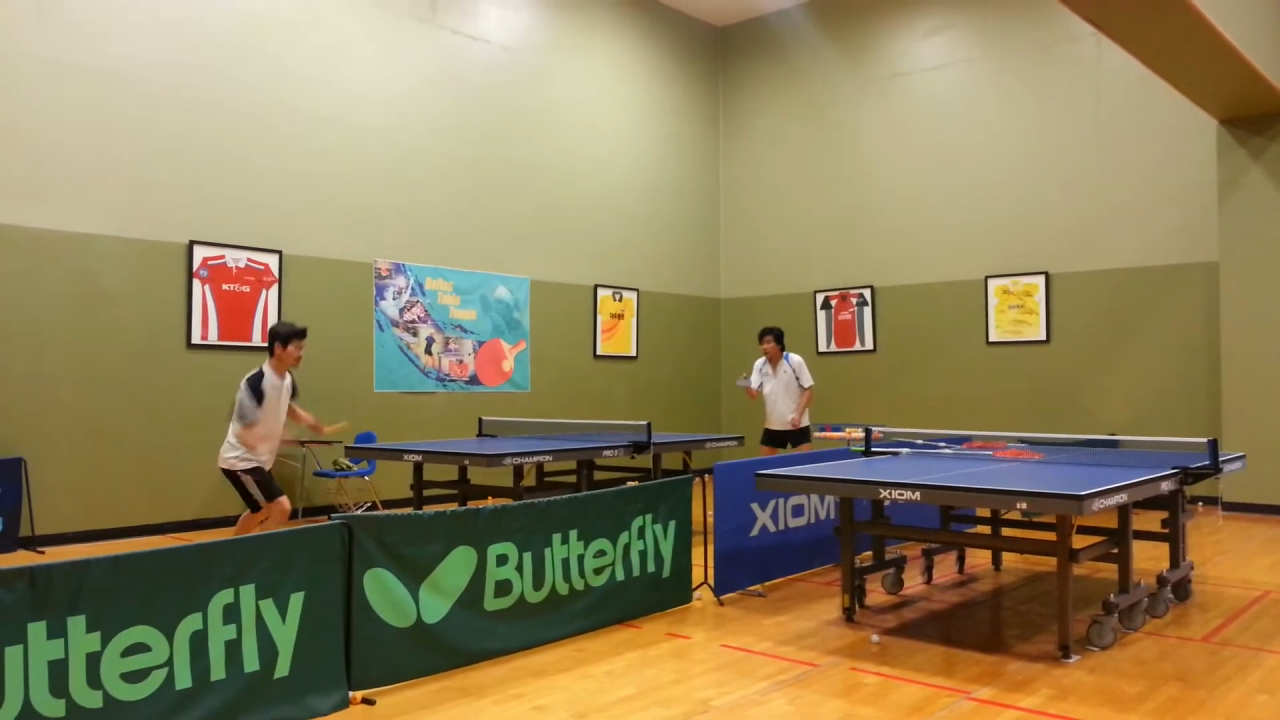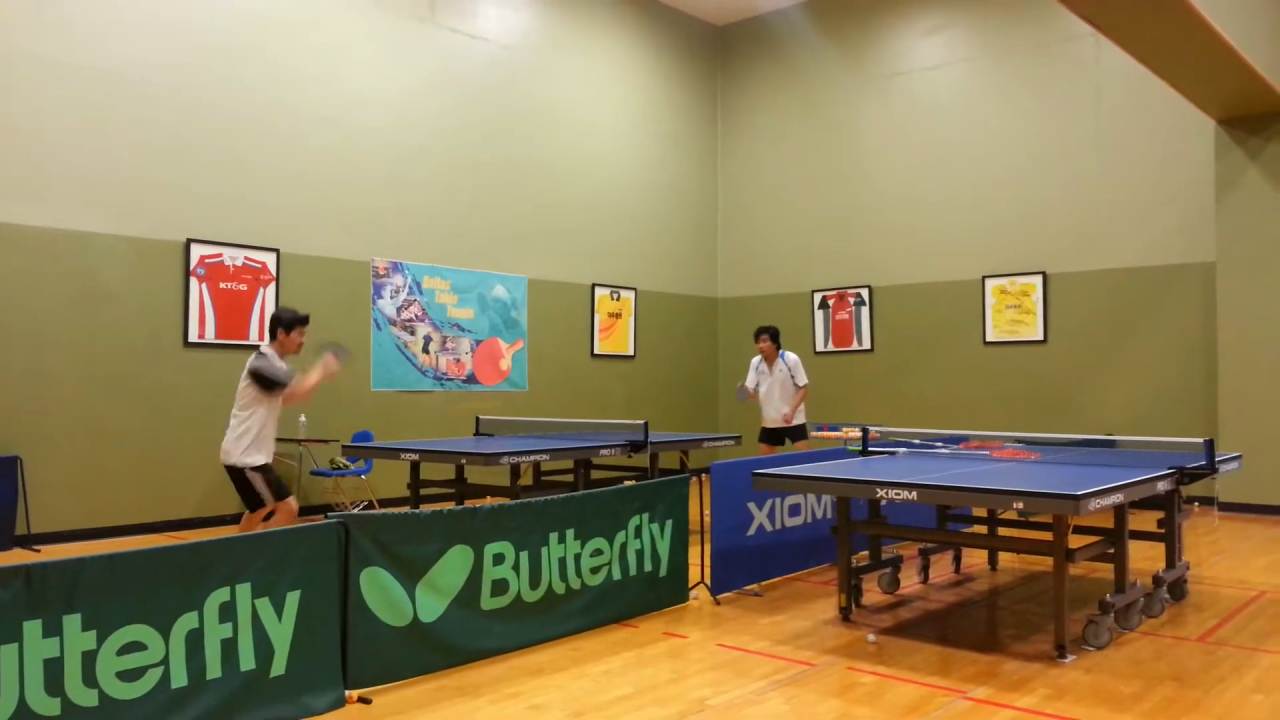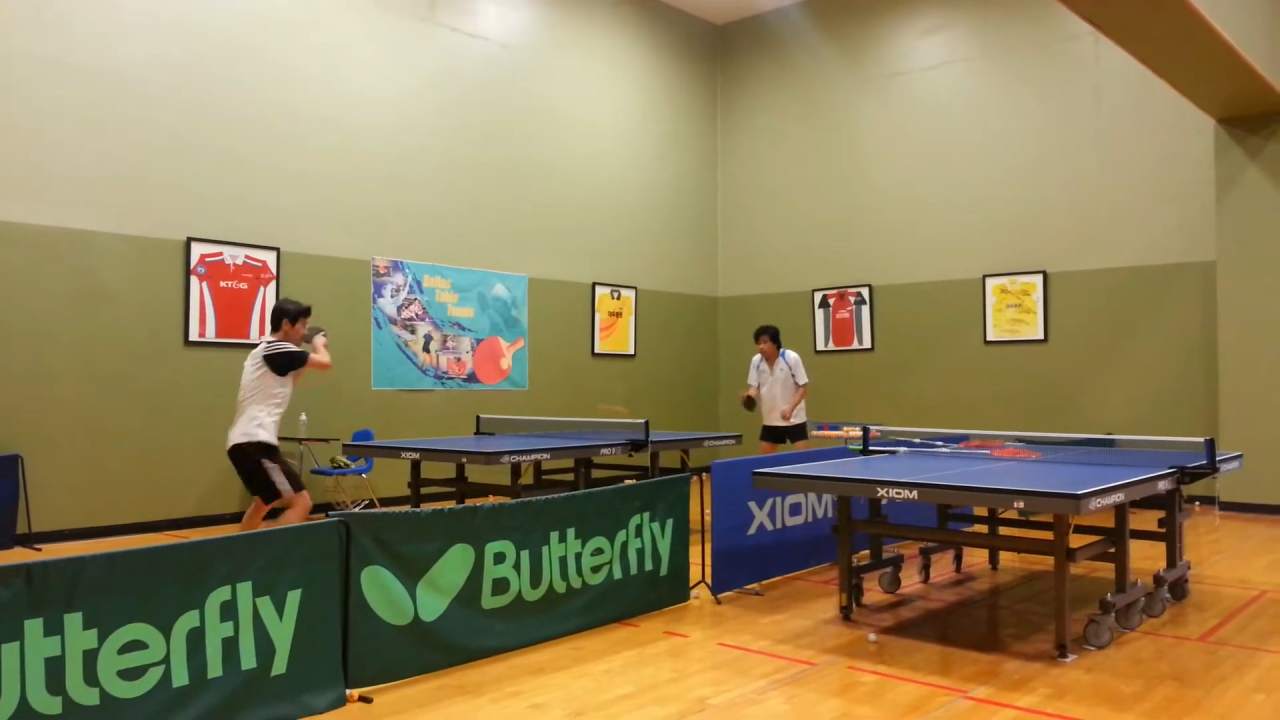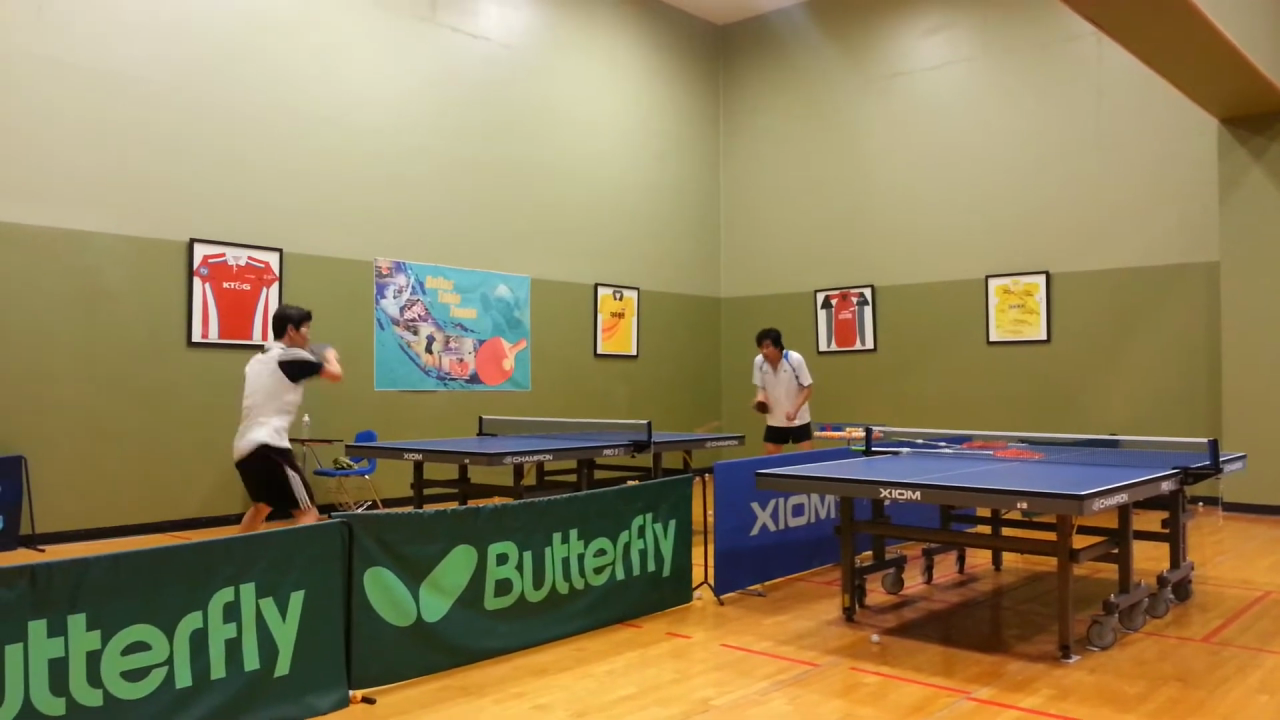
dt=0.1s
person 1, frame 1
left shoulder: (287, 379)
right shoulder: (254, 384)
left elbow: (288, 406)
right elbow: (247, 435)
left wrist: (306, 420)
left hip: (259, 460)
right hip: (240, 460)
left knee: (260, 511)
right knee: (281, 507)
person 1, frame 2
left shoulder: (274, 364)
right shoulder: (262, 364)
left elbow: (285, 397)
right elbow: (295, 393)
right wrist: (322, 370)
left hip: (252, 453)
right hip: (244, 456)
left knee: (264, 506)
right knee: (288, 507)
person 1, frame 3
left shoulder: (265, 352)
right shoulder: (275, 349)
right elbow: (323, 362)
right wrist: (319, 344)
left hip: (241, 442)
right hip: (254, 441)
left knee: (264, 501)
right knee: (300, 503)
person 1, frame 4
left shoulder: (258, 360)
right shoulder: (290, 357)
right elbow: (335, 374)
right wrist: (331, 356)
left hip: (246, 449)
right hip: (269, 448)
left knee: (262, 506)
right knee: (308, 514)
